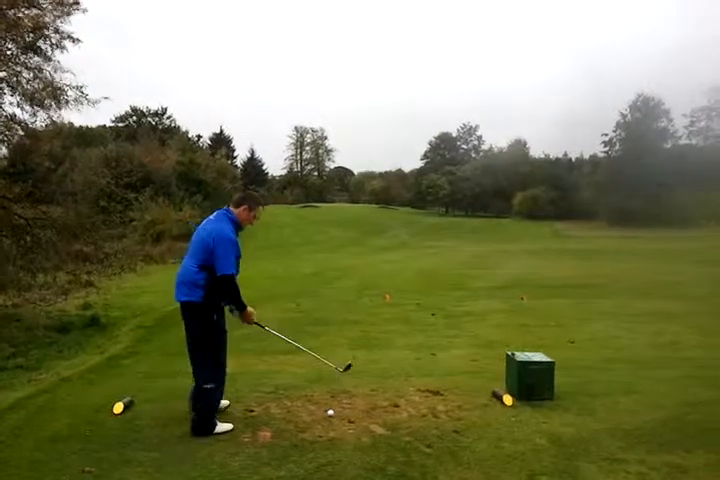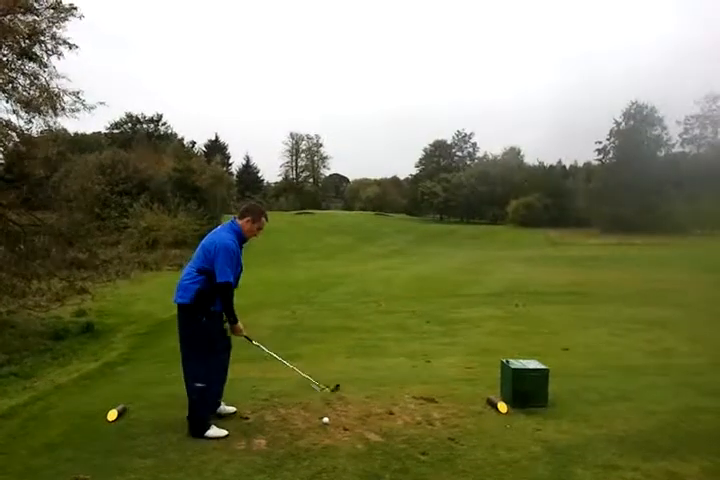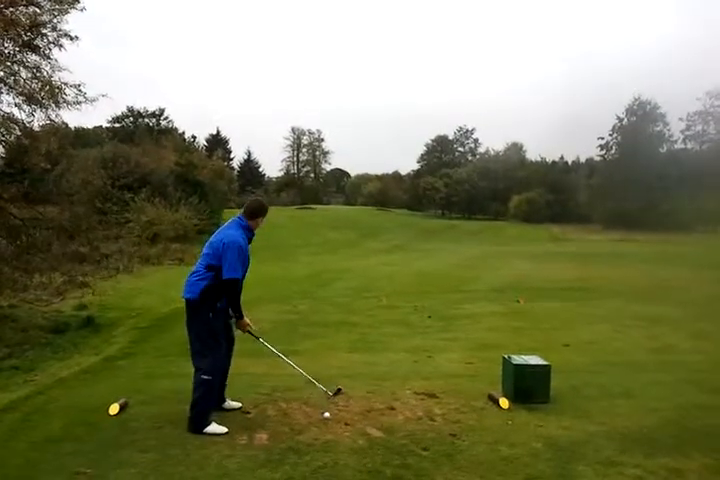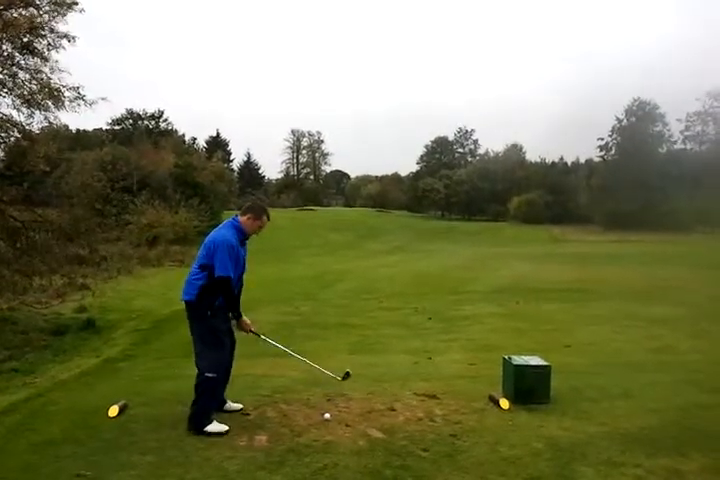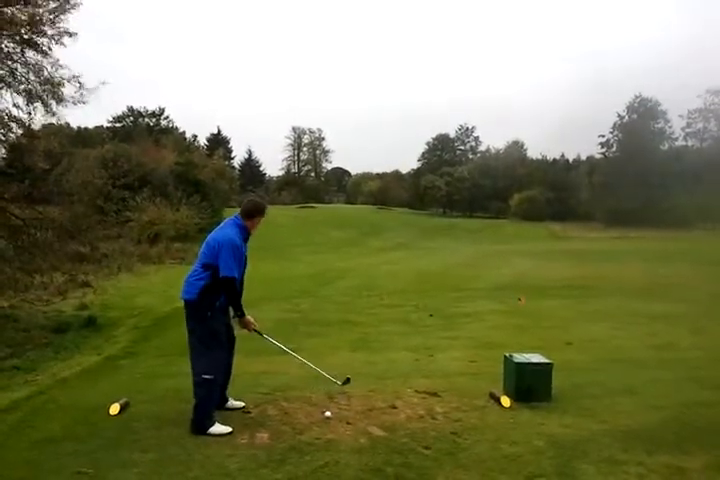
dt=1s
person 1, frame 1
left shoulder: (215, 221)
right shoulder: (225, 234)
right elbow: (226, 279)
left wrist: (233, 303)
right wrist: (242, 308)
left hip: (194, 296)
right hip: (202, 301)
left knee: (206, 355)
right knee: (211, 359)
left ankle: (202, 401)
right ankle: (204, 422)
person 1, frame 2
left shoulder: (229, 235)
right shoulder: (226, 242)
left elbow: (224, 284)
right elbow: (223, 286)
left wrist: (229, 317)
right wrist: (233, 321)
left hip: (206, 304)
right hip: (196, 306)
left knee: (220, 351)
right knee: (202, 361)
left ankle: (211, 403)
right ankle: (199, 423)
person 1, frame 3
left shoulder: (236, 231)
right shoulder: (235, 241)
left elbow: (234, 279)
right elbow: (230, 283)
left wrist: (236, 312)
right wrist: (239, 316)
left hip: (213, 299)
right hip: (203, 301)
left knee: (225, 346)
right knee: (209, 357)
left ankle: (216, 398)
right ankle: (199, 420)
person 1, frame 4
left shoulder: (236, 236)
right shoulder: (226, 240)
left elbow: (234, 279)
right elbow: (224, 282)
left wrist: (235, 312)
right wrist: (238, 316)
left hip: (214, 301)
right hip: (202, 302)
left knee: (225, 349)
right knee: (212, 356)
left ankle: (216, 400)
right ankle: (200, 418)
person 1, frame 5
left shoulder: (234, 230)
right shoulder: (230, 239)
left elbow: (233, 279)
right elbow: (228, 281)
left wrist: (237, 311)
right wrist: (241, 315)
left hip: (212, 299)
right hip: (203, 301)
left knee: (225, 347)
right knee: (209, 357)
left ankle: (218, 398)
right ankle: (202, 420)
